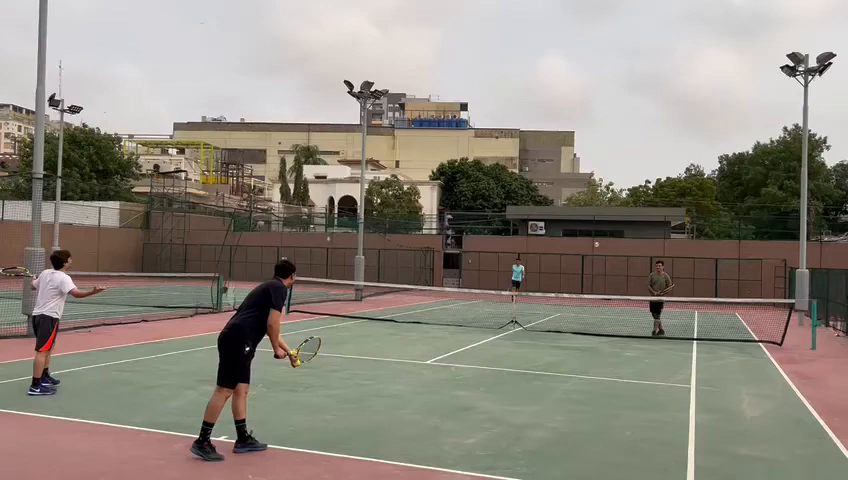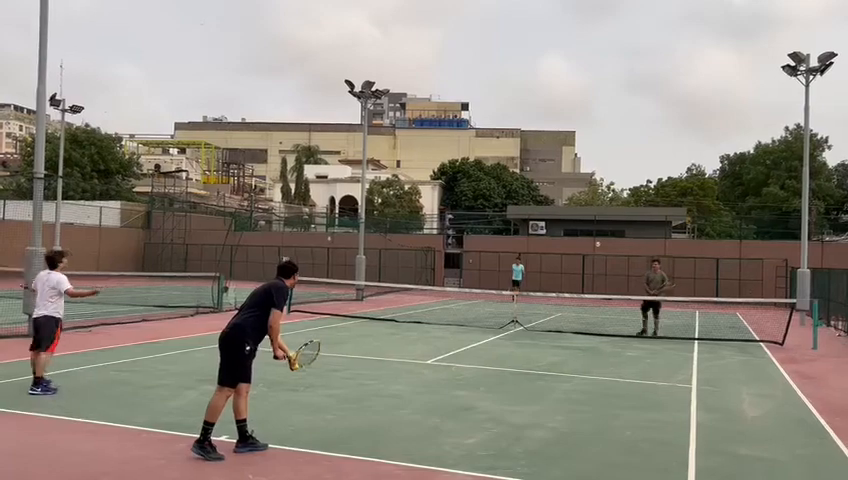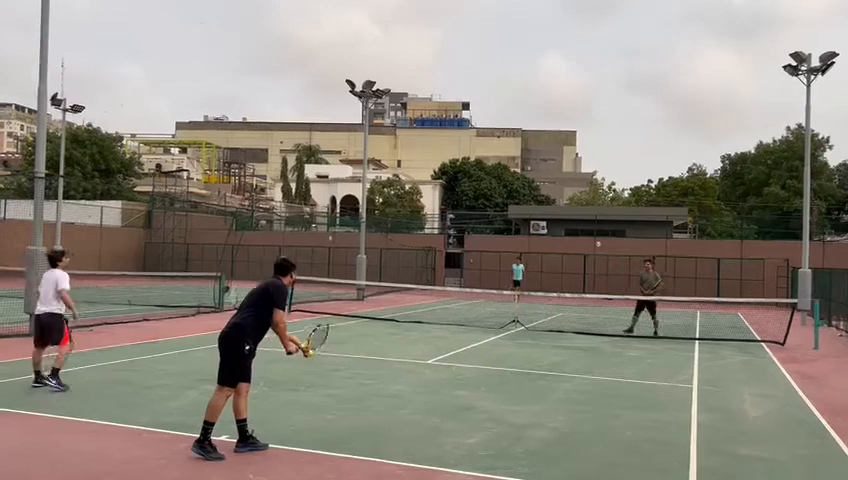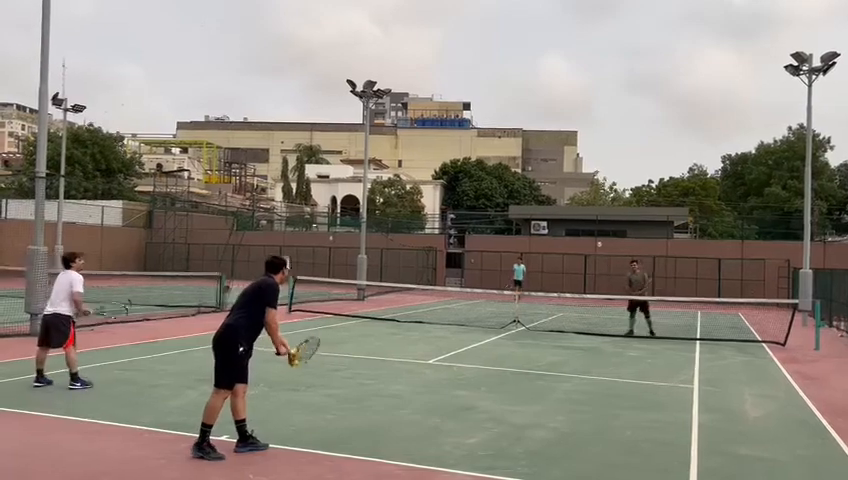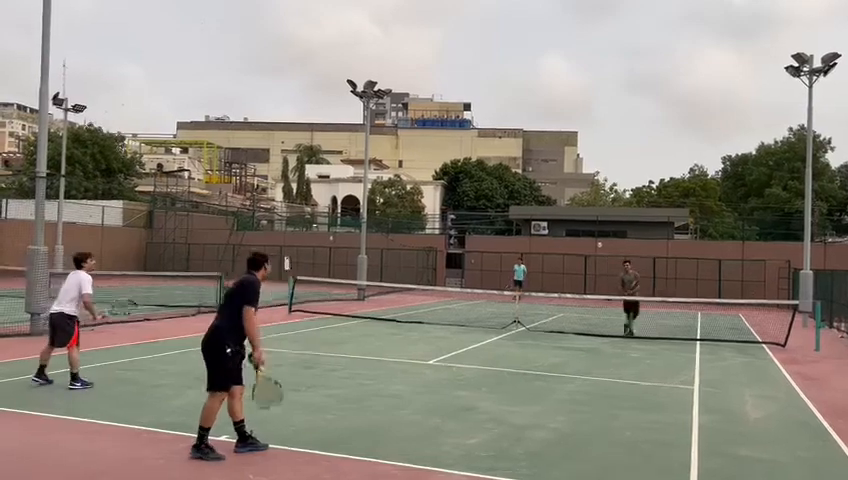
dt=0.3s
person 1, frame 1
left shoulder: (268, 287)
right shoulder: (279, 288)
left elbow: (267, 327)
right elbow: (272, 324)
left wrist: (289, 350)
right wrist: (277, 349)
left hip: (237, 341)
right hip: (237, 341)
left knee: (241, 390)
right knee: (224, 391)
left ankle: (243, 439)
right ankle: (202, 442)
person 1, frame 2
left shoulder: (271, 287)
right shoulder: (281, 288)
left elbow: (269, 328)
right elbow: (273, 324)
left wrist: (288, 353)
right wrist: (276, 350)
left hip: (239, 341)
right hip: (239, 340)
left knee: (242, 390)
right knee: (225, 390)
left ankle: (244, 439)
right ankle: (203, 441)
person 1, frame 3
left shoulder: (269, 286)
right shoulder: (280, 288)
left elbow: (274, 324)
right elbow: (279, 323)
left wrist: (296, 342)
right wrist: (287, 345)
left hip: (238, 340)
right hip: (238, 340)
left knee: (242, 389)
right knee: (225, 390)
left ankle: (244, 439)
right ankle: (203, 441)
person 1, frame 4
left shoulder: (261, 285)
right shoulder: (271, 286)
left elbow: (266, 323)
right elbow: (270, 322)
left wrist: (284, 343)
right wrist: (278, 346)
left hip: (235, 343)
right hip: (232, 342)
left knee: (239, 390)
right knee: (221, 392)
left ankle: (244, 439)
right ankle: (202, 443)
person 1, frame 5
left shoulder: (248, 283)
right shoulder: (249, 283)
left elbow: (251, 323)
right elbow: (248, 319)
left wrist: (258, 351)
right wrist: (257, 350)
left hip: (229, 346)
right hip: (221, 344)
left knee: (236, 391)
right knee: (218, 394)
left ankle: (243, 439)
right ankle: (200, 445)
person 2, frame 1
left shoulder: (45, 273)
right shoulder: (63, 278)
left elbow: (34, 286)
right elbow: (76, 293)
left wrist: (37, 279)
right wrist: (93, 292)
left hip: (38, 315)
right hip: (49, 317)
left knee: (45, 348)
right knee: (42, 350)
left ankle: (45, 376)
right ankle: (35, 386)
person 2, frame 2
left shoulder: (41, 274)
right shoulder: (59, 278)
left elbow: (33, 288)
right elbow: (71, 293)
right wrist: (90, 293)
left hip: (37, 316)
right hip: (50, 318)
left knee: (36, 350)
right knee: (46, 351)
left ankle: (38, 378)
right ankle: (37, 385)
person 2, frame 3
left shoulder: (47, 274)
right shoulder: (62, 275)
right elbow: (64, 295)
right wrist: (74, 309)
left hip: (39, 313)
right hip: (54, 315)
left knee: (39, 347)
right knee: (66, 345)
left ankle: (38, 378)
right ankle: (53, 376)
person 2, frame 4
left shoulder: (62, 275)
right shoulder: (76, 277)
right elbow: (76, 298)
left wrist: (79, 309)
right wrist: (80, 310)
left hip: (48, 314)
right hip: (62, 316)
left knee: (43, 347)
right knee: (70, 347)
left ankle: (39, 377)
right ankle: (75, 380)
person 2, frame 5
left shoulder: (72, 274)
right shoulder: (86, 278)
right elbow: (86, 300)
left wrist: (91, 312)
right wrist: (94, 315)
left hip: (54, 312)
right hip: (67, 315)
left knee: (50, 345)
right knee: (73, 347)
left ankle: (40, 374)
right ankle: (75, 380)
